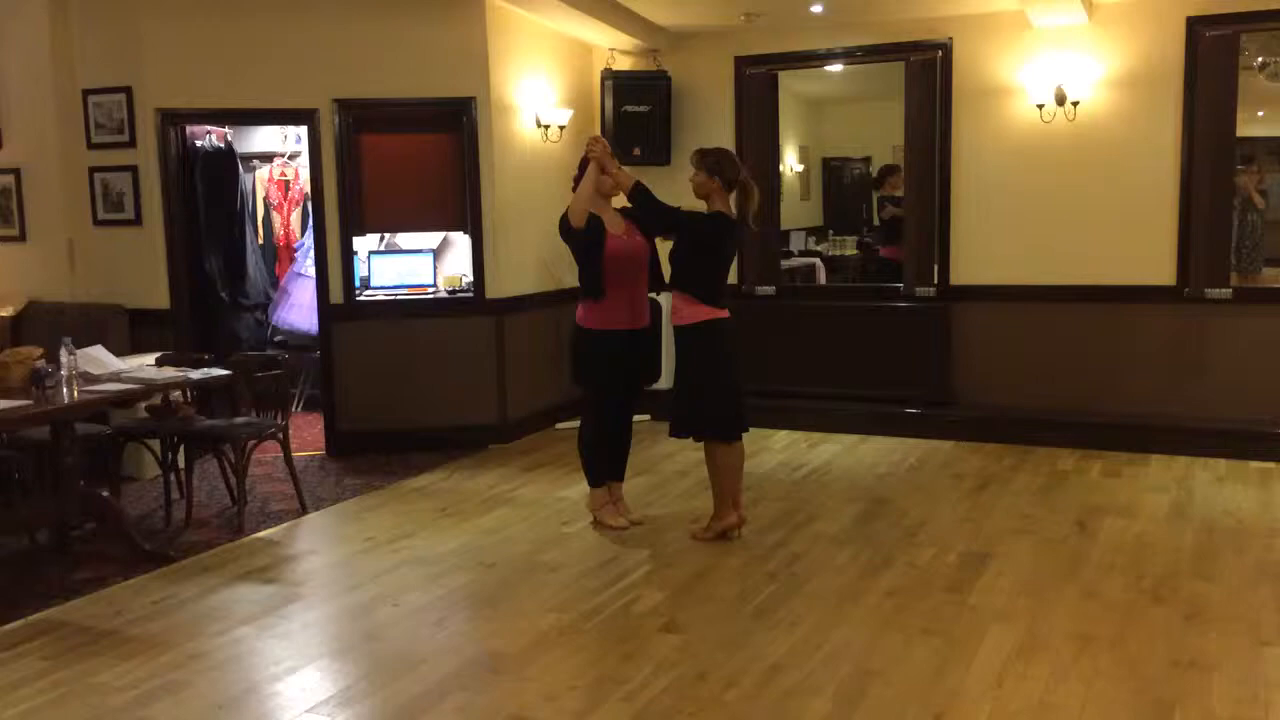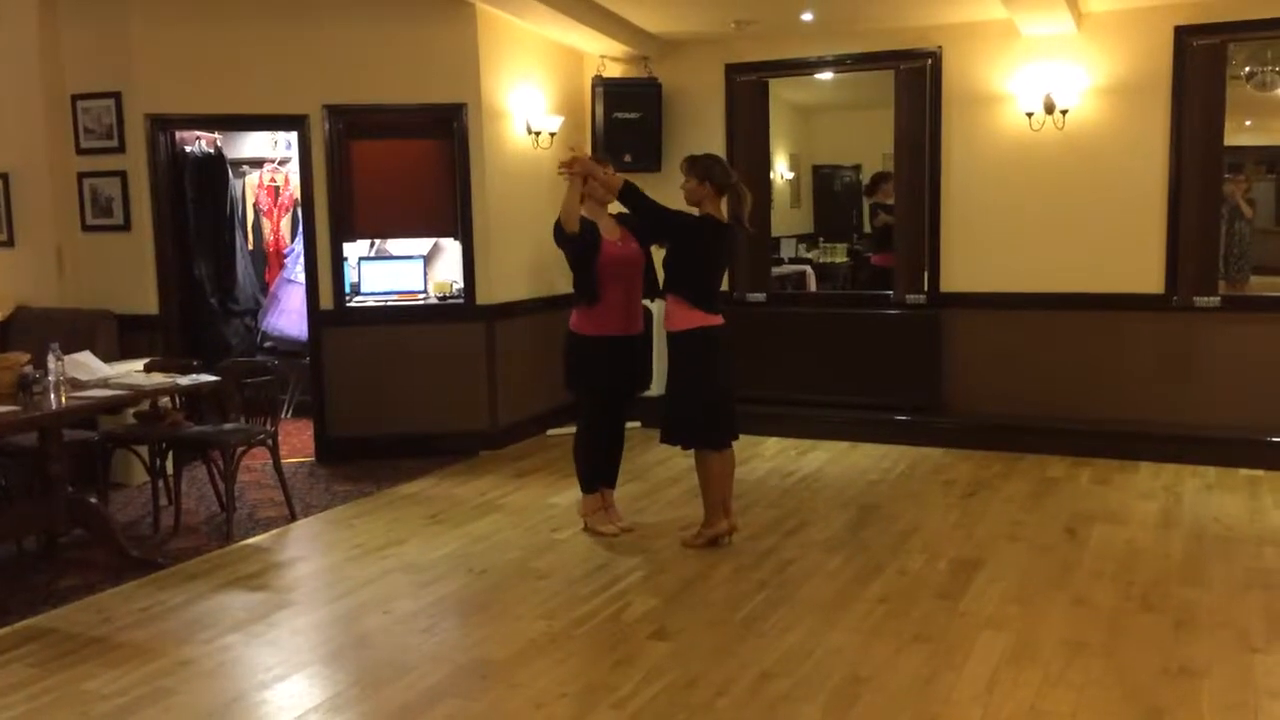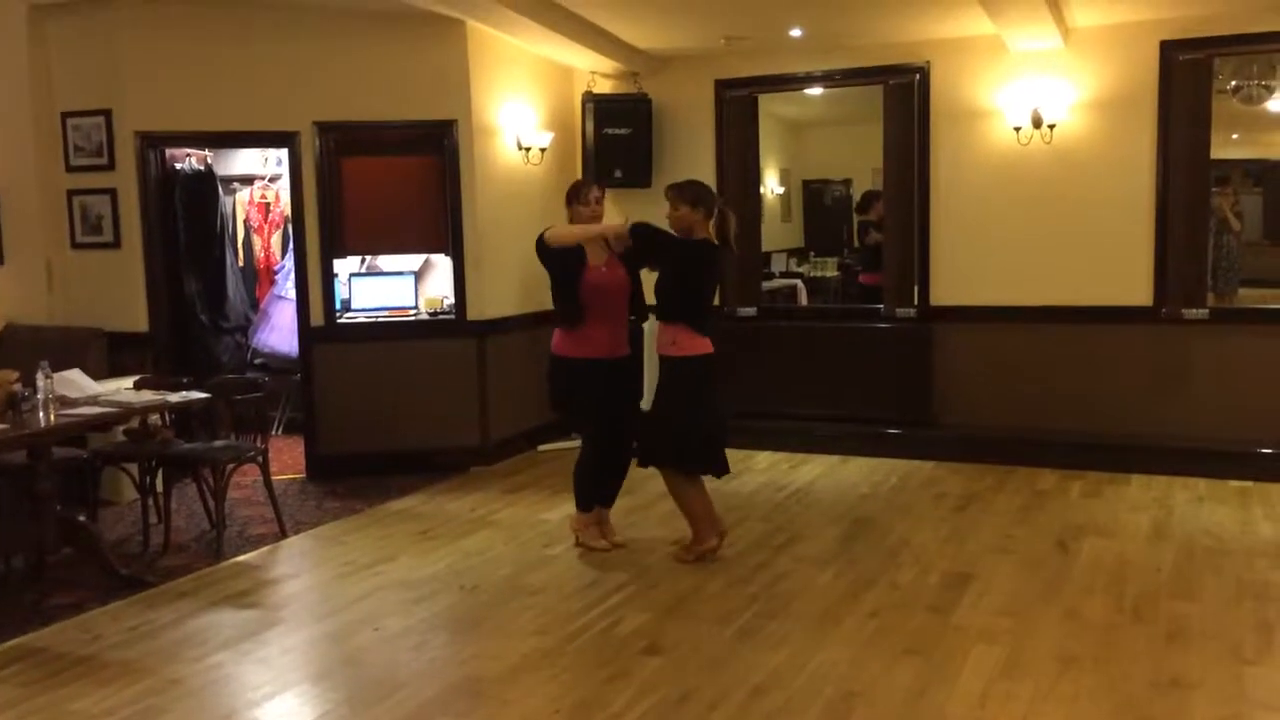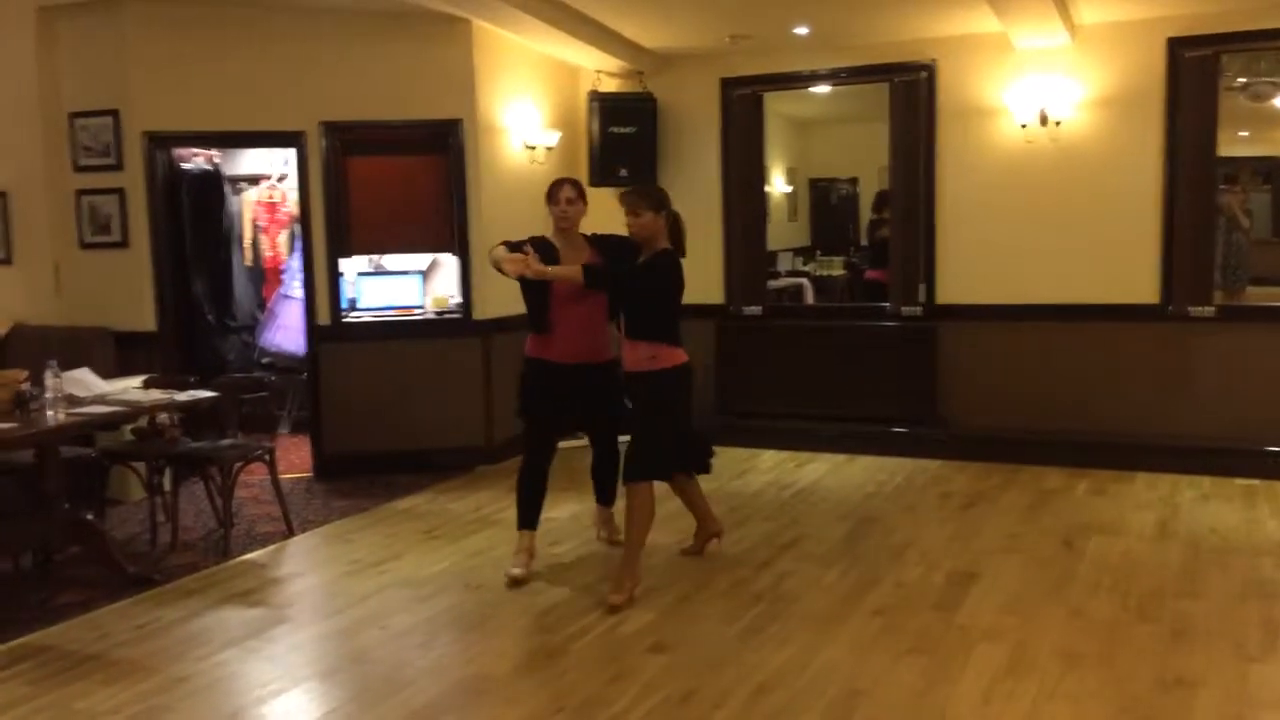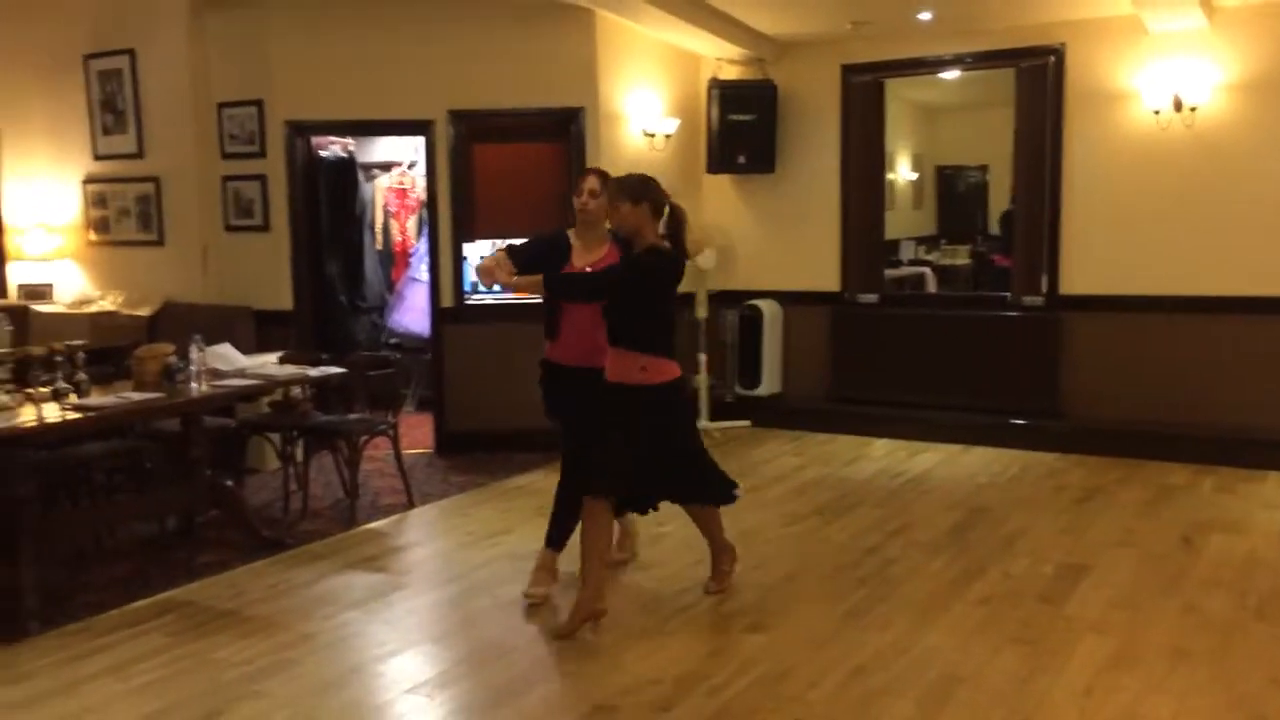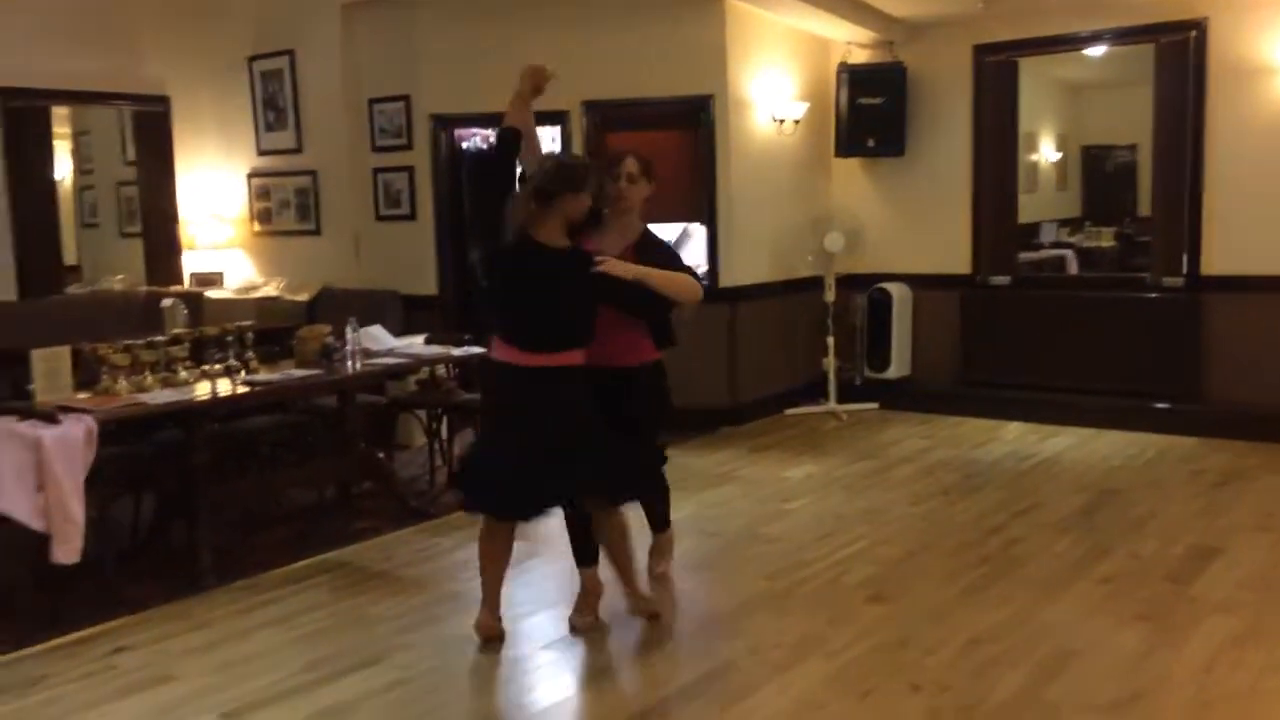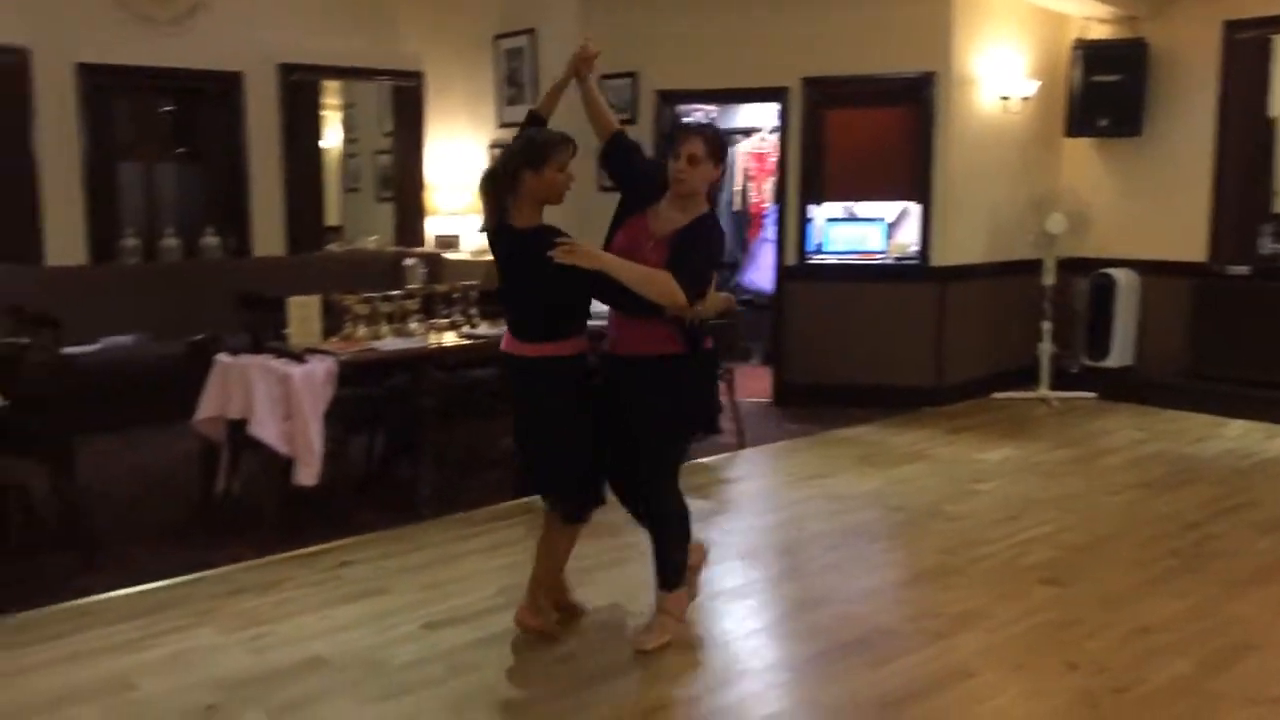
dt=0.7s
person 1, frame 1
left shoulder: (710, 226)
right shoulder: (722, 224)
left elbow: (654, 209)
right elbow: (663, 219)
left wrist: (610, 165)
right wrist: (615, 167)
left hip: (700, 332)
right hip: (712, 329)
left knee: (714, 427)
right knee: (724, 425)
left ankle: (723, 514)
right ankle: (734, 508)
person 1, frame 2
left shoulder: (700, 229)
right shoulder: (718, 229)
left elbow: (643, 206)
right elbow: (656, 224)
left wrist: (594, 171)
right wrist: (600, 174)
left hip: (694, 338)
right hip: (707, 335)
left knee: (703, 434)
right knee: (716, 432)
left ankle: (714, 520)
right ankle: (725, 514)
person 1, frame 3
left shoulder: (697, 253)
right shoulder: (701, 254)
left elbow: (643, 234)
right elbow: (661, 250)
left wrist: (610, 233)
left hip: (687, 365)
right hip: (683, 361)
left knee: (668, 453)
right knee: (674, 451)
left ankle: (705, 536)
right ankle: (709, 527)
person 1, frame 4
left shoulder: (664, 266)
right shoulder: (642, 259)
left elbow: (609, 278)
left wrist: (545, 272)
left hip: (663, 375)
right hip: (643, 374)
left knee: (640, 470)
right knee: (668, 459)
left ankle: (629, 572)
right ankle: (708, 522)
person 1, frame 5
left shoulder: (649, 266)
right shoulder: (647, 260)
left elbow: (584, 287)
left wrist: (515, 281)
left hip: (656, 393)
right hip: (626, 390)
left knee: (686, 485)
right knee: (600, 492)
left ankle: (723, 554)
right ankle: (591, 598)
person 1, frame 6
left shoulder: (504, 243)
right shoulder: (580, 265)
left elbow: (502, 163)
left wrist: (523, 97)
left hip: (509, 382)
right hip: (562, 385)
left knee: (498, 497)
right knee: (597, 491)
left ankle: (489, 610)
right ankle: (633, 590)
person 1, frame 7
left shoulder: (505, 223)
right shoulder: (543, 246)
left elbow: (530, 130)
right elbow: (614, 291)
left wrist: (569, 77)
left hip: (526, 365)
right hip: (554, 372)
left knee: (565, 482)
right knee: (575, 487)
left ankle: (551, 588)
right ankle: (538, 602)
person 2, frame 1
left shoulder: (634, 218)
right shoulder: (583, 222)
right elbow: (573, 222)
right wrist: (594, 165)
left hip: (637, 332)
right hip: (598, 334)
left knee: (624, 414)
right knee: (598, 414)
left ankle: (617, 494)
right ankle: (598, 499)
person 2, frame 2
left shoulder: (630, 225)
right shoulder: (579, 229)
right elbow: (565, 228)
right wrist: (575, 175)
left hip: (629, 338)
right hip: (591, 341)
left knee: (616, 421)
right knee: (593, 421)
left ankle: (608, 501)
right ankle: (590, 506)
person 2, frame 3
left shoulder: (622, 249)
right shoulder: (566, 252)
right elbow: (547, 238)
right wrist: (598, 231)
left hip: (619, 361)
right hip: (576, 364)
left knee: (623, 441)
right knee: (597, 441)
left ankle: (602, 514)
right ankle: (583, 521)
person 2, frame 4
left shoulder: (605, 248)
right shoulder: (537, 249)
right elbow: (500, 251)
right wrist: (506, 261)
left hip: (599, 366)
right hip: (548, 367)
left knee: (607, 444)
right knee: (537, 452)
left ankle: (605, 516)
right ankle: (524, 545)
person 2, frame 5
right shoulder: (553, 245)
right elbow: (506, 260)
right wrist: (493, 266)
left hip: (606, 373)
right hip: (562, 370)
left knee: (576, 462)
right knee: (591, 456)
left ankle: (548, 562)
right ankle: (625, 528)
person 2, frame 6
left shoulder: (652, 249)
left elbow: (693, 291)
left wrist: (634, 271)
left hip: (633, 377)
left knee: (640, 468)
left ankle: (663, 537)
right ankle: (588, 582)
person 2, frame 7
left shoulder: (706, 232)
right shoulder: (644, 190)
left elbow: (678, 295)
right elbow: (610, 134)
left wrist: (601, 259)
right wrist: (584, 78)
left hip: (673, 369)
right hip: (623, 362)
left knee: (655, 479)
right knee: (619, 471)
left ankle: (674, 600)
right ankle: (684, 547)
